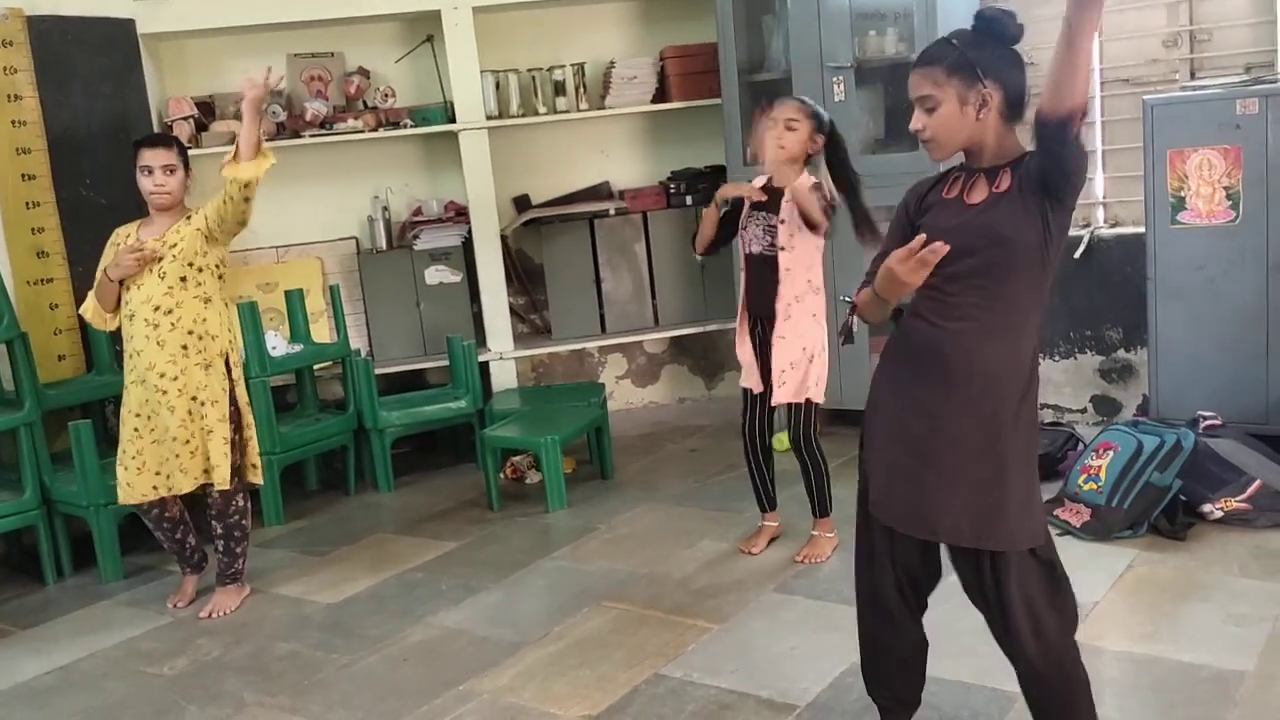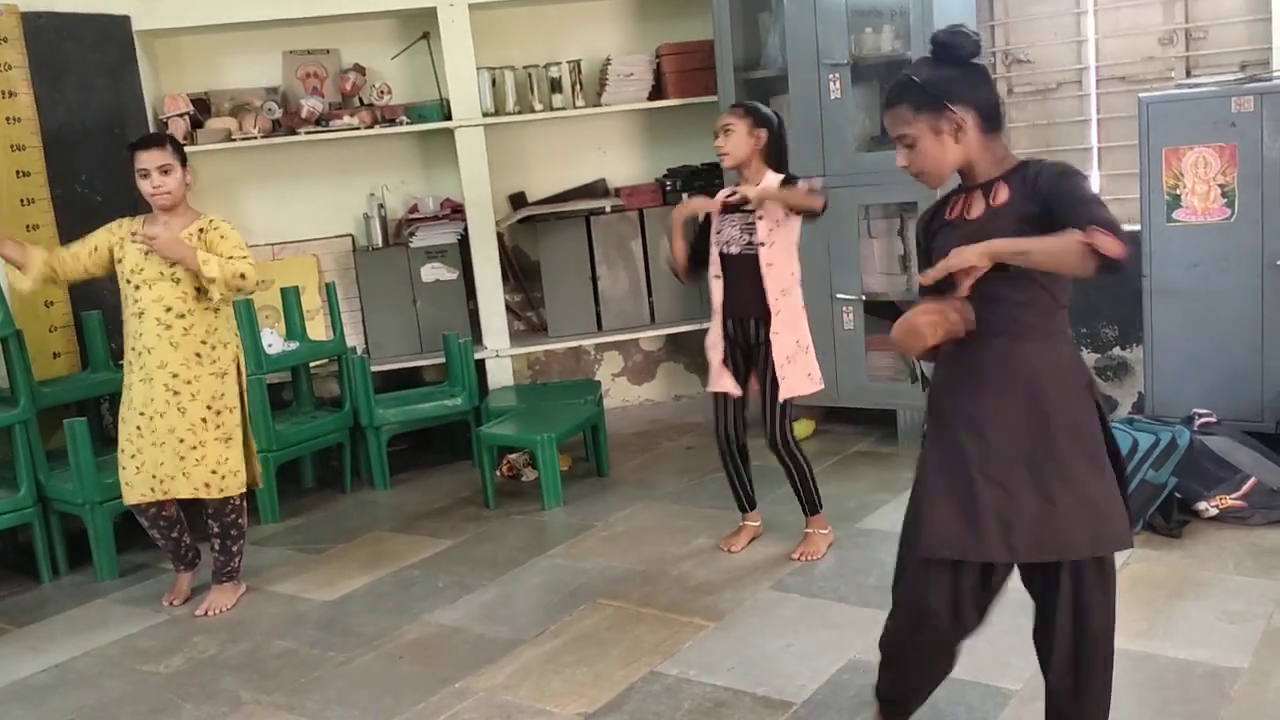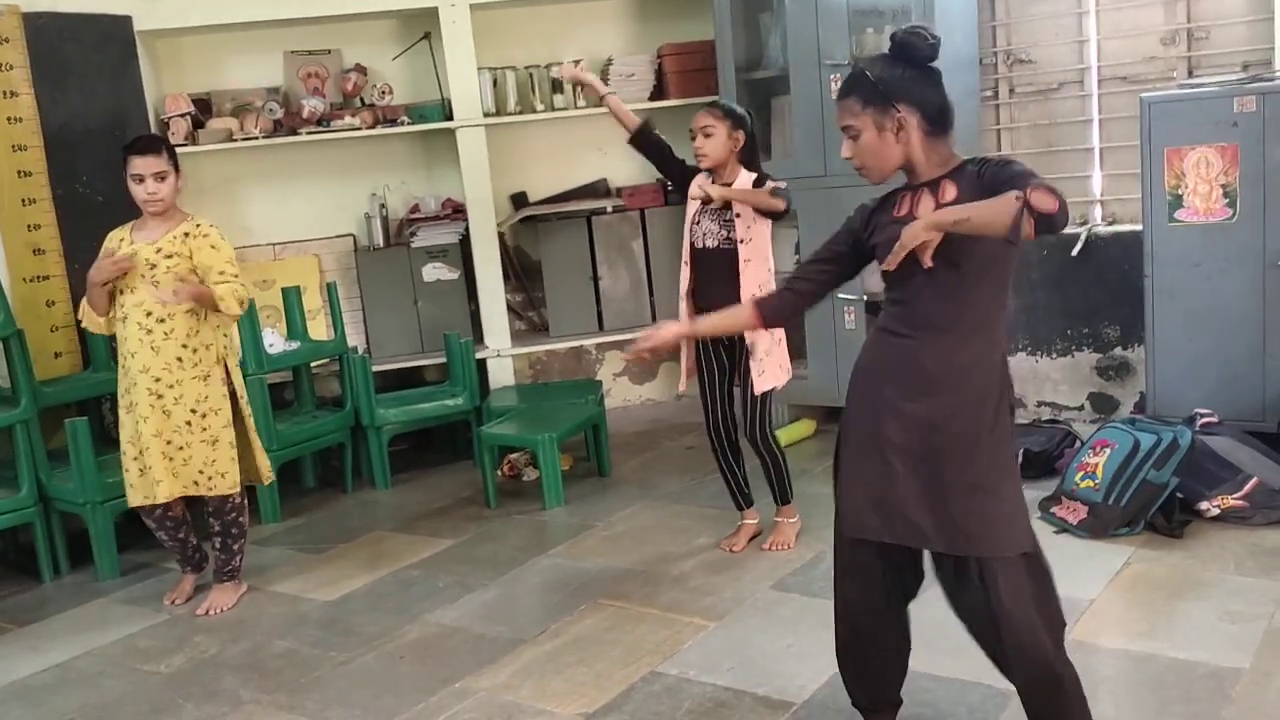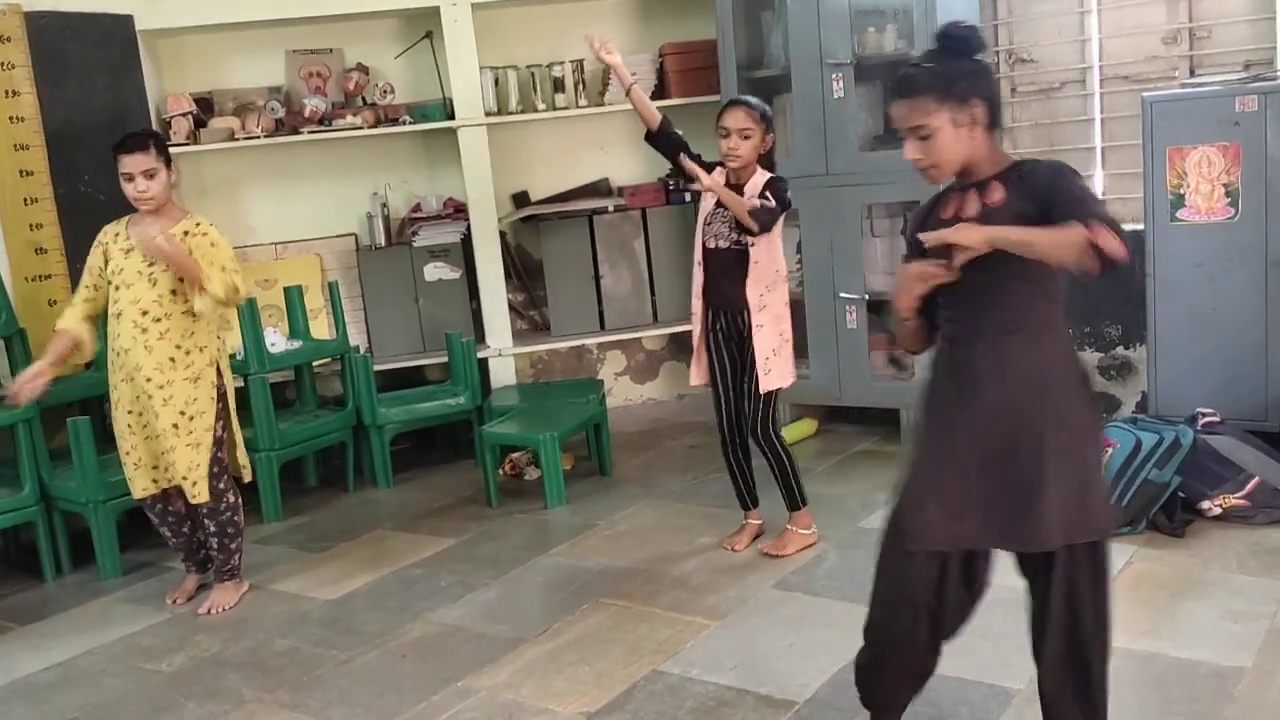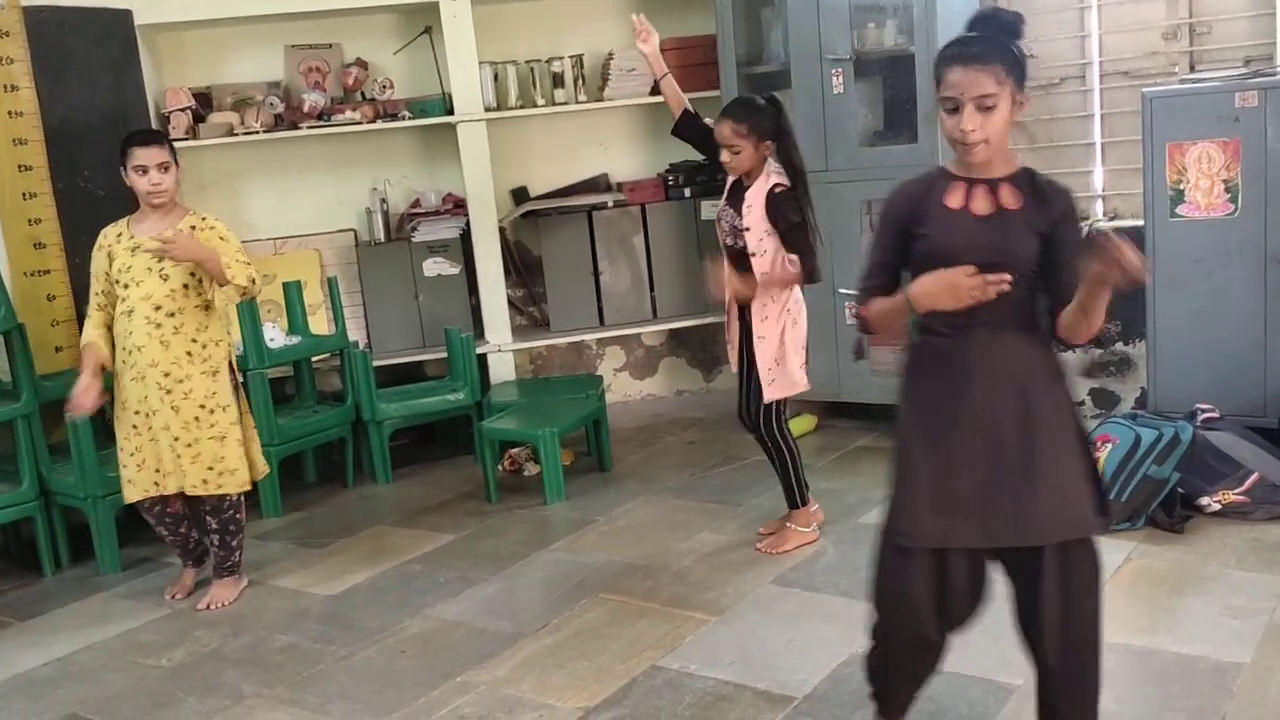
dt=0.5s
person 1, frame 1
left shoulder: (1049, 177)
right shoulder: (926, 196)
left elbow: (1062, 113)
right elbow: (866, 306)
right wrist: (886, 288)
left hip: (992, 410)
right hip: (905, 404)
left knee: (1019, 586)
right knee: (888, 578)
person 1, frame 2
left shoulder: (1048, 184)
right shoulder: (936, 221)
left elbow: (1107, 248)
left wrist: (992, 249)
right wrist: (917, 330)
left hip: (1050, 418)
right hip: (961, 423)
left knee: (1074, 599)
right knee: (932, 596)
person 1, frame 3
left shoulder: (993, 181)
right shoulder: (875, 218)
left elbow: (1048, 210)
right elbow: (786, 302)
left wrist: (941, 220)
right wrist: (688, 327)
left hip: (966, 418)
right hip: (881, 415)
left knee: (1007, 596)
right knee: (866, 587)
person 1, frame 4
left shoulder: (1045, 183)
right shoulder: (931, 218)
left elbow: (1108, 249)
right elbow: (916, 340)
left wrist: (996, 234)
right wrist: (905, 303)
left hip: (1045, 415)
right hip: (956, 420)
left knee: (1069, 593)
right knee: (910, 577)
person 1, frame 5
left shoulder: (1048, 203)
right shoulder: (912, 201)
left elbow: (1072, 331)
right elbow: (869, 318)
left wrist: (1101, 282)
right wrist: (916, 297)
left hip: (1028, 416)
right hip: (938, 419)
left knee: (1061, 593)
right knee: (913, 588)
person 2, frame 1
left shoulder: (207, 227)
right shoulder: (122, 238)
left elbow: (241, 191)
right elbow: (99, 314)
left wrist: (252, 113)
right wrist: (113, 274)
left hip: (204, 377)
right hip: (145, 385)
left knee: (220, 475)
right knee: (148, 484)
left ankle: (232, 578)
right ankle: (192, 565)
person 2, frame 2
left shoulder: (214, 231)
right shoulder: (120, 235)
left elbow: (244, 278)
right elbow: (59, 264)
left wrist: (182, 252)
left hip: (206, 380)
right hip: (148, 384)
left knee: (219, 478)
right knee: (145, 487)
left ankle: (228, 577)
right ankle: (185, 564)
person 2, frame 3
left shoulder: (201, 236)
right shoulder: (116, 241)
left elbow: (234, 293)
right elbow: (98, 319)
left wrist: (195, 290)
right wrist: (96, 280)
left hip: (199, 381)
right hip: (141, 389)
left knee: (217, 478)
right knee: (150, 489)
left ankle: (229, 575)
right ankle: (191, 565)
person 2, frame 4
left shoulder: (200, 233)
right shoulder: (110, 237)
left elbow: (231, 292)
right elbow: (85, 309)
left wrist: (180, 260)
right wrist: (47, 363)
left hip: (190, 382)
right hip: (132, 385)
left knee: (209, 479)
right knee: (155, 485)
left ankle: (230, 575)
right ankle: (196, 565)
person 2, frame 5
left shoulder: (205, 229)
right shoulder: (110, 239)
left elbow: (247, 283)
right elbow: (98, 315)
left wrist: (201, 254)
right wrist: (90, 375)
left hip: (200, 377)
right hip: (139, 385)
left knee: (216, 475)
right knee: (150, 485)
left ankle: (229, 570)
right ankle: (192, 560)
person 3, frame 1
left shoulder: (813, 190)
right shoulder: (753, 192)
left elbow: (817, 220)
right elbow: (703, 245)
left wrist: (775, 164)
right wrist: (722, 196)
left hip: (799, 328)
right hip: (757, 328)
left knee: (801, 436)
right knee: (754, 433)
left ankle: (824, 527)
right ankle: (768, 519)
person 3, frame 2
left shoulder: (784, 188)
right shoulder: (719, 204)
left elbow: (818, 202)
right elbow: (684, 268)
left wrist: (764, 192)
right wrist: (678, 222)
left hip: (775, 327)
right hip: (729, 330)
left knee: (779, 433)
right knee: (726, 431)
left ankle: (818, 523)
right ankle: (749, 517)
person 3, frame 3
left shoulder: (757, 185)
right shoulder: (692, 183)
left elbow: (781, 204)
right elbow: (645, 136)
left wrist: (727, 193)
right wrist: (597, 87)
left hip: (750, 322)
left knee: (756, 428)
right knee: (718, 428)
left ankle: (786, 514)
right ankle: (747, 517)
person 3, frame 4
left shoulder: (772, 188)
right shoulder: (709, 176)
left elbow: (754, 221)
right elbow: (661, 132)
left wrist: (715, 190)
right wrist: (620, 72)
left hip: (760, 319)
right hip: (718, 320)
left knee: (761, 425)
right knee: (728, 425)
left ankle: (802, 521)
right ankle: (751, 516)
person 3, frame 5
left shoulder: (780, 194)
right shoulder: (735, 175)
left elbow: (806, 267)
right elbow: (686, 121)
left wrist: (745, 285)
right wrist: (655, 61)
left hip: (774, 317)
right hip: (748, 316)
left knee: (768, 420)
right knee: (752, 417)
left ankle: (802, 521)
right ankle: (804, 503)
